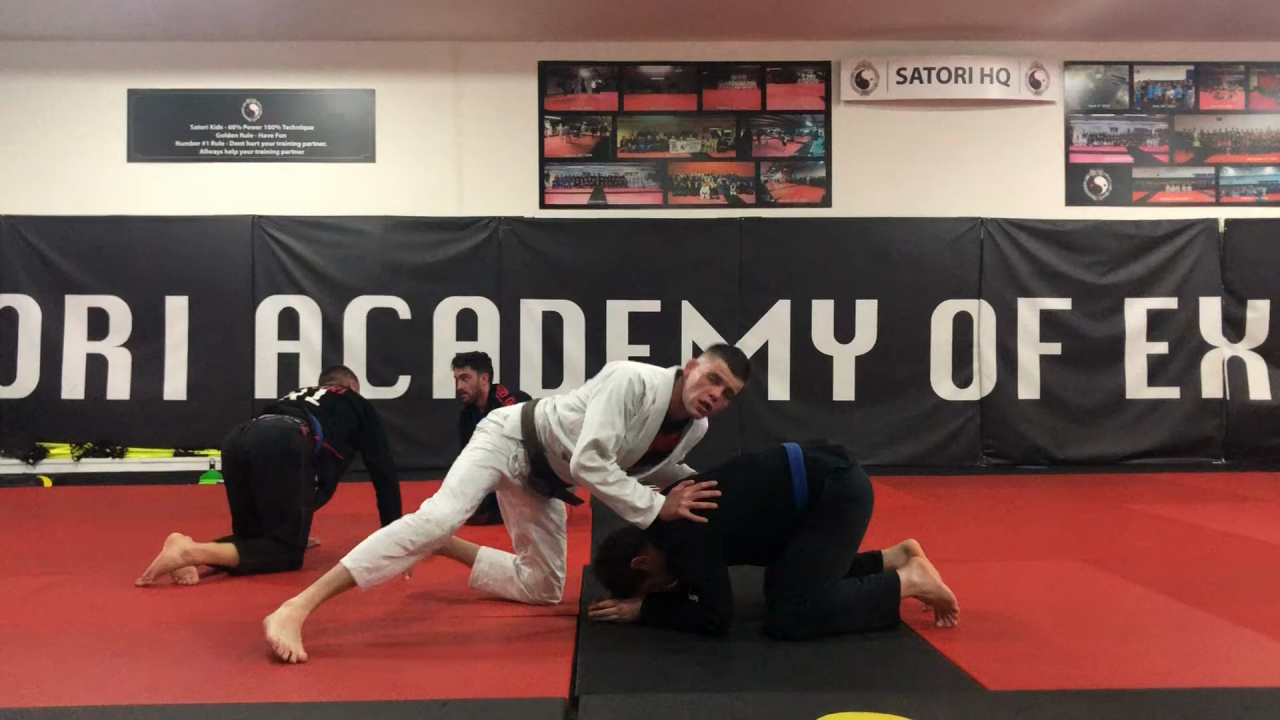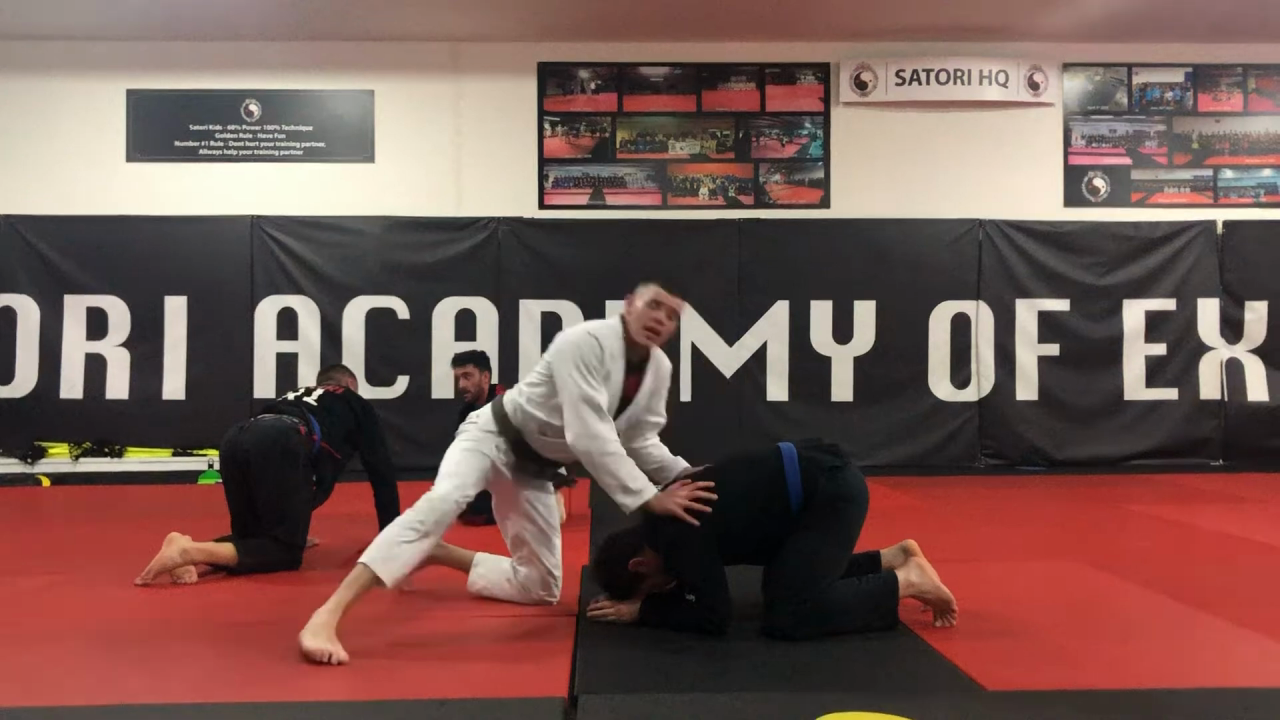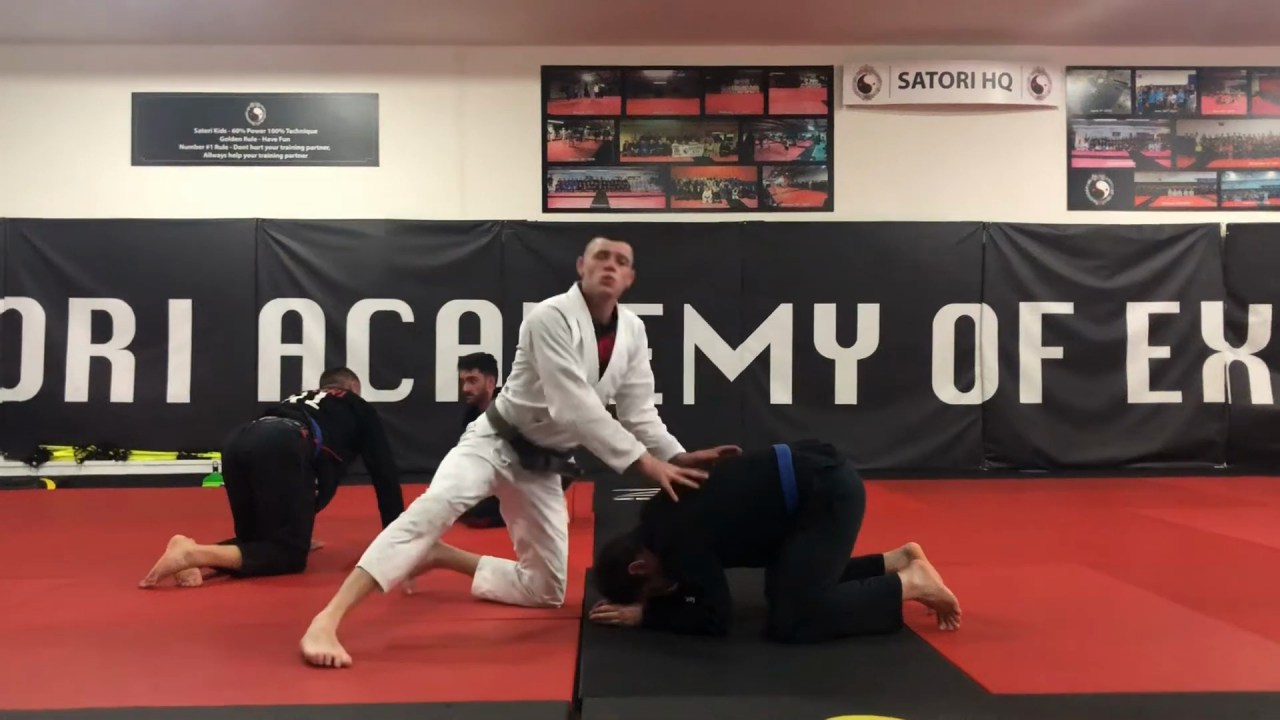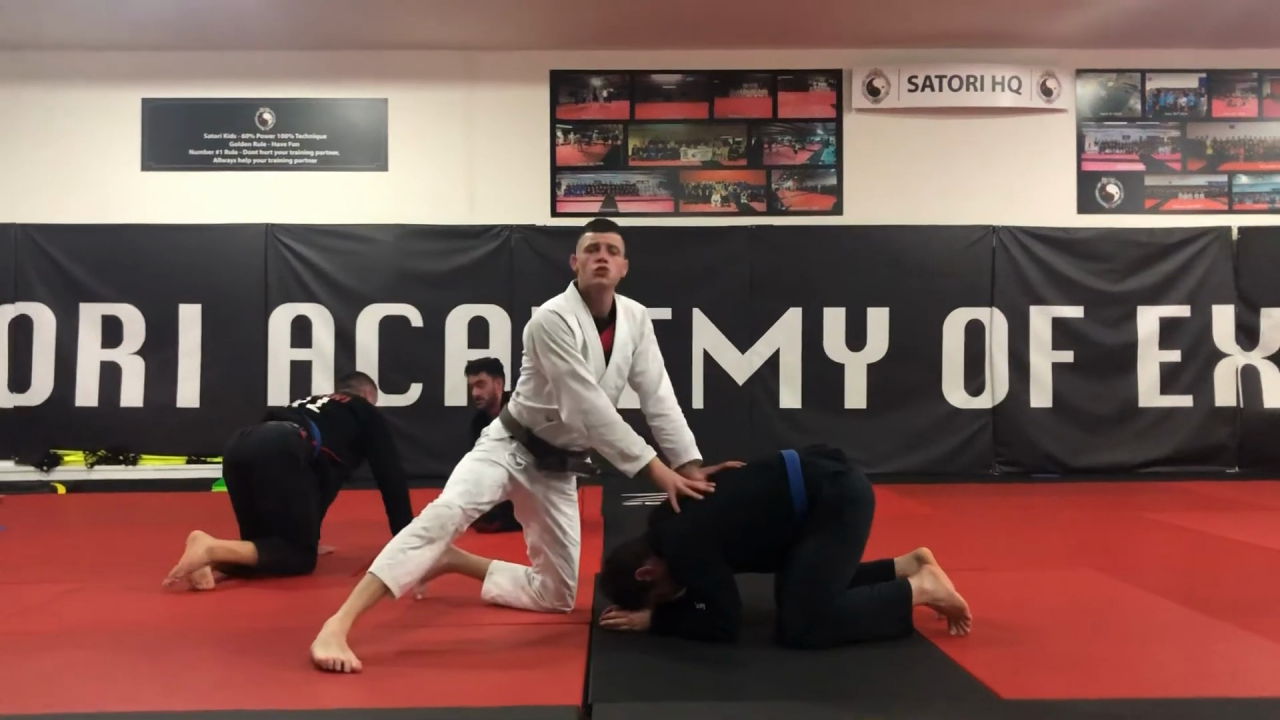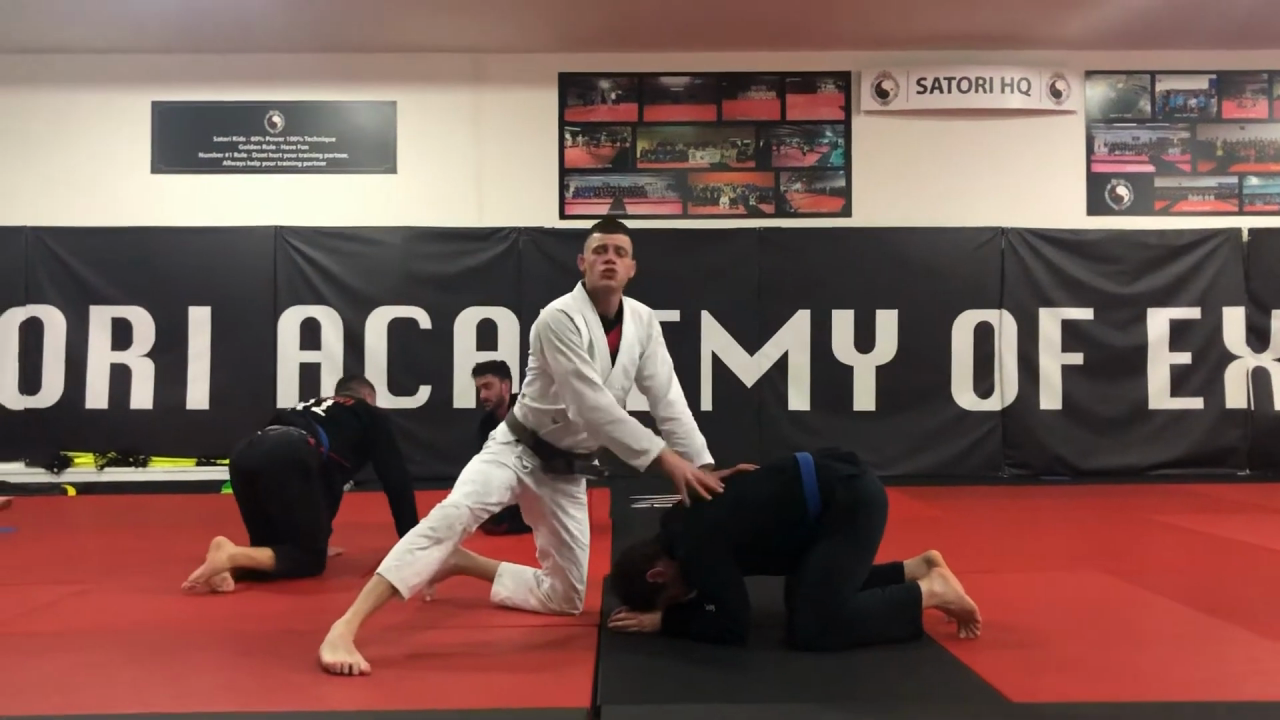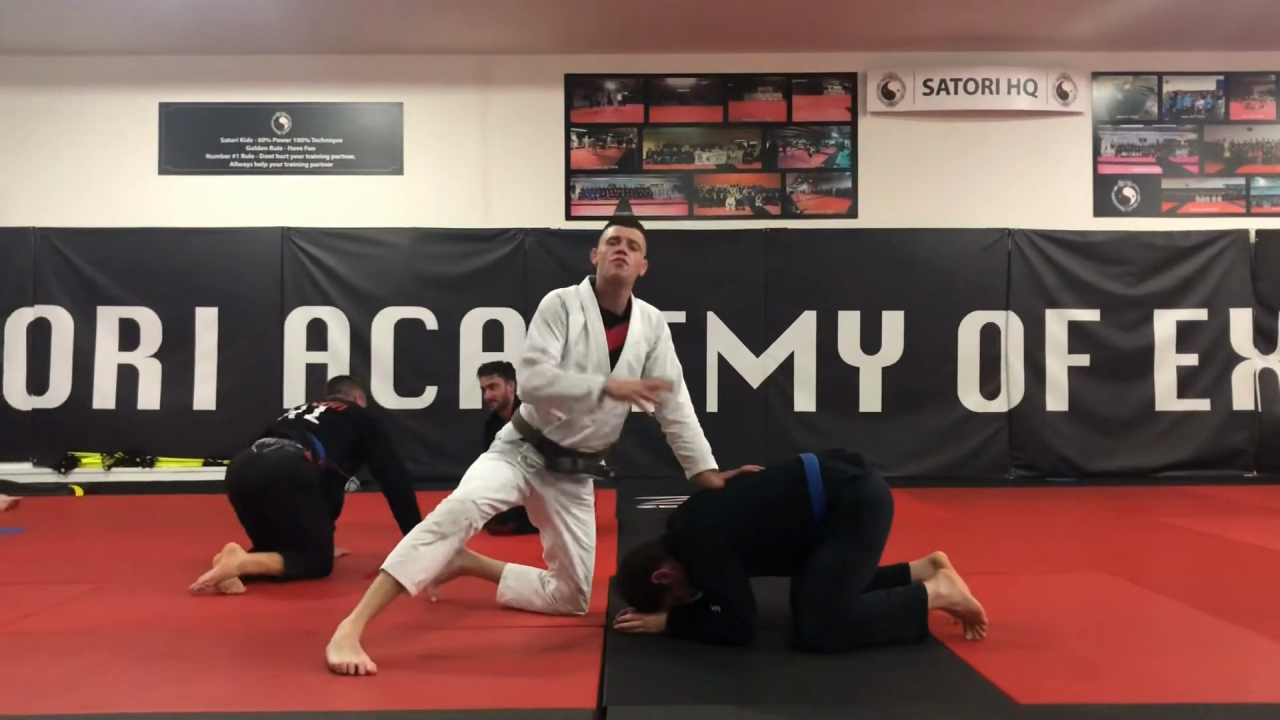
dt=0.3s
person 1, frame 1
left shoulder: (695, 427)
right shoulder: (631, 381)
left elbow: (651, 465)
right elbow: (590, 463)
left wrist: (692, 486)
right wrist: (657, 509)
left hip: (543, 476)
right hip: (512, 440)
left knee: (544, 589)
right knee: (441, 516)
left ankle: (441, 545)
right ankle: (296, 609)
person 1, frame 2
left shoulder: (659, 369)
right shoulder: (585, 341)
left elbow: (639, 440)
right elbow: (590, 435)
left wrist: (682, 477)
right wrist: (650, 497)
left hip: (534, 468)
right hip: (495, 436)
left knee: (542, 586)
right knee: (444, 501)
left ankle: (437, 554)
right ankle: (327, 617)
person 1, frame 3
left shoulder: (633, 330)
right shoulder: (551, 317)
left elbow: (639, 411)
right elbow: (575, 406)
left wrist: (679, 457)
right wrist: (644, 462)
left hip: (542, 464)
right hip: (496, 441)
left knee: (547, 590)
right knee: (439, 504)
left ankle: (439, 556)
right ankle: (329, 619)
person 1, frame 4
left shoulder: (635, 318)
right shoulder: (553, 319)
left elbow: (658, 398)
right elbow: (587, 408)
left wrist: (689, 464)
right wrist: (654, 467)
left hip: (558, 467)
right hip: (511, 446)
left knee: (558, 595)
right knee: (449, 512)
left ankle: (451, 560)
right ankle: (337, 626)
person 1, frame 5
left shoulder: (643, 321)
right shoulder: (560, 318)
left elbow: (668, 399)
right elbow: (592, 407)
left wrist: (701, 465)
right wrist: (665, 458)
left hip: (566, 470)
right hip: (519, 449)
left knee: (566, 597)
right knee: (456, 514)
left ankle: (459, 563)
right ankle: (345, 628)
person 1, frame 6
left shoulder: (651, 324)
right shoulder: (562, 304)
left elbow: (675, 405)
right elbow: (532, 383)
left wrist: (707, 471)
right wrist: (608, 388)
left hip: (574, 472)
right hip: (524, 449)
left knee: (574, 598)
right knee: (460, 510)
left ankle: (466, 563)
right ankle: (351, 628)
person 2, frame 1
left shoulder: (682, 535)
right shoulder: (667, 516)
left elbow: (715, 617)
right elbow: (697, 585)
left wrist: (642, 608)
right wrist: (648, 597)
left hip: (838, 492)
right hip: (825, 480)
left knee: (788, 617)
right knee: (784, 584)
left ankle: (909, 580)
right ankle: (897, 557)
person 2, frame 2
left shoulder: (678, 535)
right shoulder: (662, 520)
left elbow: (713, 617)
right elbow: (698, 585)
left wrist: (639, 608)
right wrist: (638, 596)
left hip: (832, 491)
right hip: (819, 480)
left knee: (787, 616)
right knee: (782, 585)
left ankle: (907, 580)
right ankle: (895, 557)
person 2, frame 3
left shoulder: (675, 537)
right shoulder: (661, 520)
left elbow: (715, 618)
right elbow: (699, 588)
left wrist: (643, 612)
right wrist: (644, 600)
left hip: (828, 491)
right hip: (817, 479)
left knee: (790, 619)
right knee: (786, 586)
left ankle: (909, 583)
right ankle: (898, 560)
person 2, frame 4
left shoulder: (683, 544)
right shoulder: (668, 526)
left elbow: (724, 624)
right elbow: (709, 593)
left wrist: (651, 618)
right wrist: (652, 605)
left hip: (837, 497)
right hip: (825, 486)
left knee: (800, 624)
right knee: (798, 592)
left ankle: (920, 588)
right ankle: (909, 565)
person 2, frame 5
left shoulder: (696, 545)
right shoulder: (681, 528)
left elbow: (734, 626)
right elbow: (719, 596)
left wrist: (662, 619)
right wrist: (668, 608)
left hip: (851, 499)
right hip: (838, 489)
left knee: (810, 628)
right knee: (805, 596)
left ankle: (930, 592)
right ankle: (919, 568)
person 2, frame 6
left shoulder: (698, 543)
right shoulder: (686, 528)
left elbow: (740, 627)
right elbow: (727, 597)
left wrist: (666, 619)
right wrist: (678, 609)
left hip: (856, 500)
right hip: (841, 489)
left knee: (816, 629)
right knee: (811, 598)
left ankle: (936, 592)
right ankle: (924, 570)
person 3, frame 1
left shoulder: (298, 397)
right shoulder: (359, 406)
right elbow: (383, 469)
left wrist: (295, 531)
left hip: (237, 440)
right hip: (281, 448)
left knee: (254, 535)
right knee: (286, 551)
left ankle: (194, 555)
right ankle: (190, 551)
person 3, frame 2
left shoulder: (296, 397)
right shoulder: (357, 406)
right elbow: (381, 469)
left wrist: (294, 531)
left hip: (236, 440)
right hip: (280, 448)
left knee: (255, 535)
right knee: (286, 552)
left ankle: (192, 555)
right ankle: (190, 551)
person 3, frame 3
left shoulder: (299, 400)
right shoulder: (360, 409)
right elbow: (384, 472)
left wrist: (298, 532)
left hip: (238, 442)
right hip: (280, 450)
left knee: (257, 538)
right knee: (289, 554)
left ankle: (197, 558)
right ankle: (194, 554)
person 3, frame 4
left shoulder: (312, 404)
right shoulder: (367, 414)
left elbow: (315, 475)
right elbow: (392, 477)
left wrist: (307, 537)
left hip: (240, 446)
right hip: (280, 453)
left knee: (265, 543)
right knee: (300, 555)
left ankle: (211, 562)
right ankle: (211, 549)
person 3, frame 5
left shoulder: (311, 407)
right shoulder: (370, 417)
right elbow: (396, 479)
left wrist: (316, 540)
left hip: (245, 453)
right hip: (288, 460)
left knee: (272, 544)
right knee: (309, 559)
left ankle: (228, 561)
right ankle: (231, 556)
person 3, frame 6
left shoulder: (300, 411)
right shoulder: (362, 418)
right elbow: (395, 479)
left wrist: (320, 541)
left hip: (242, 468)
right hip: (287, 473)
left knee: (281, 547)
right knee: (318, 561)
left ankle: (234, 560)
right ankle: (241, 562)
